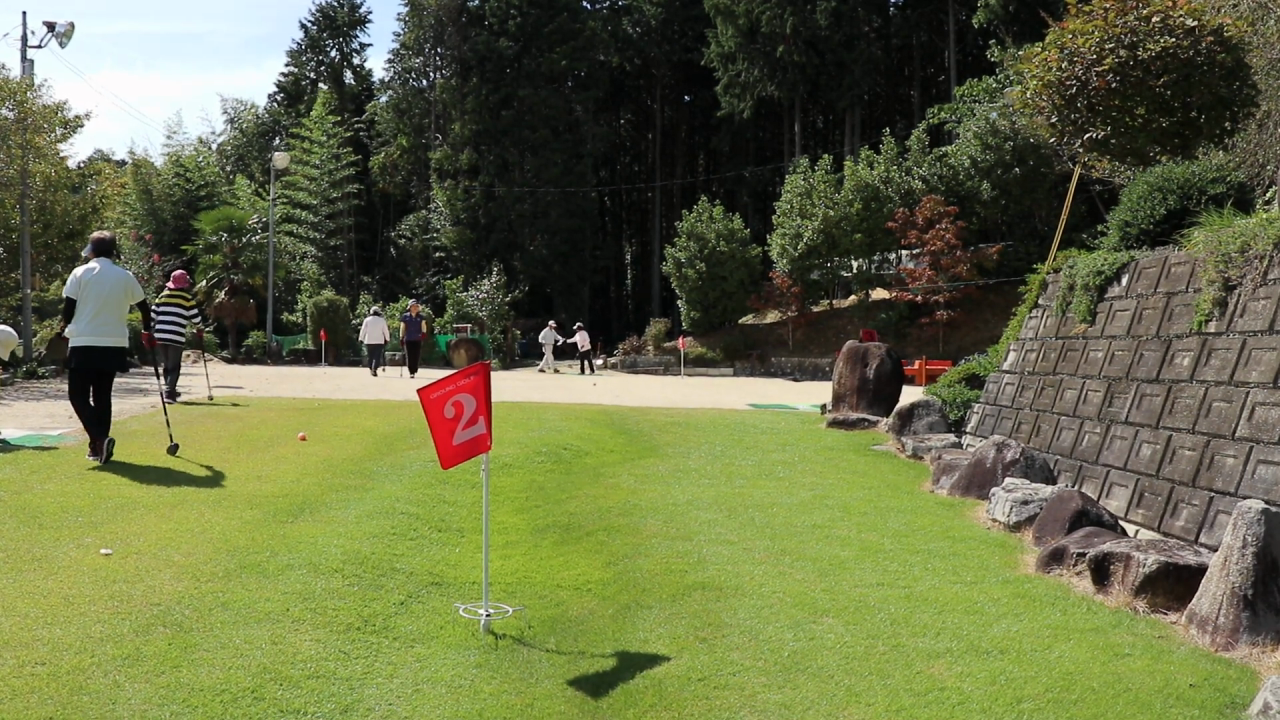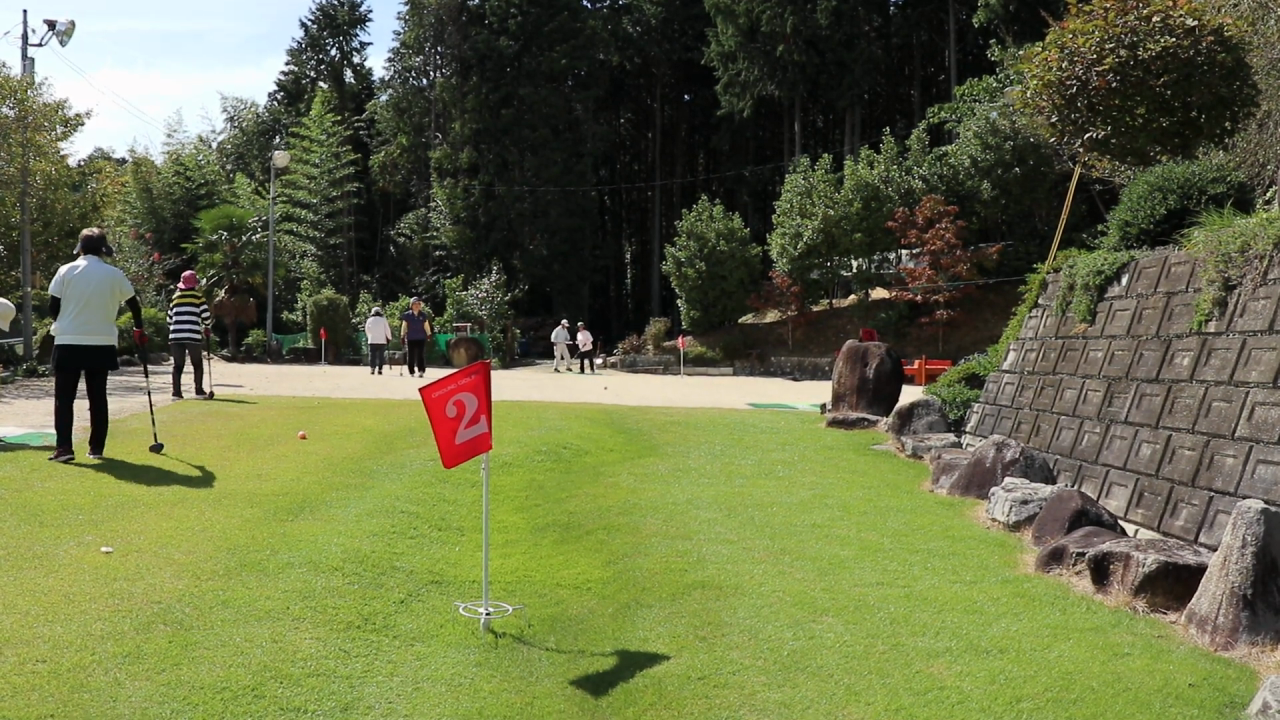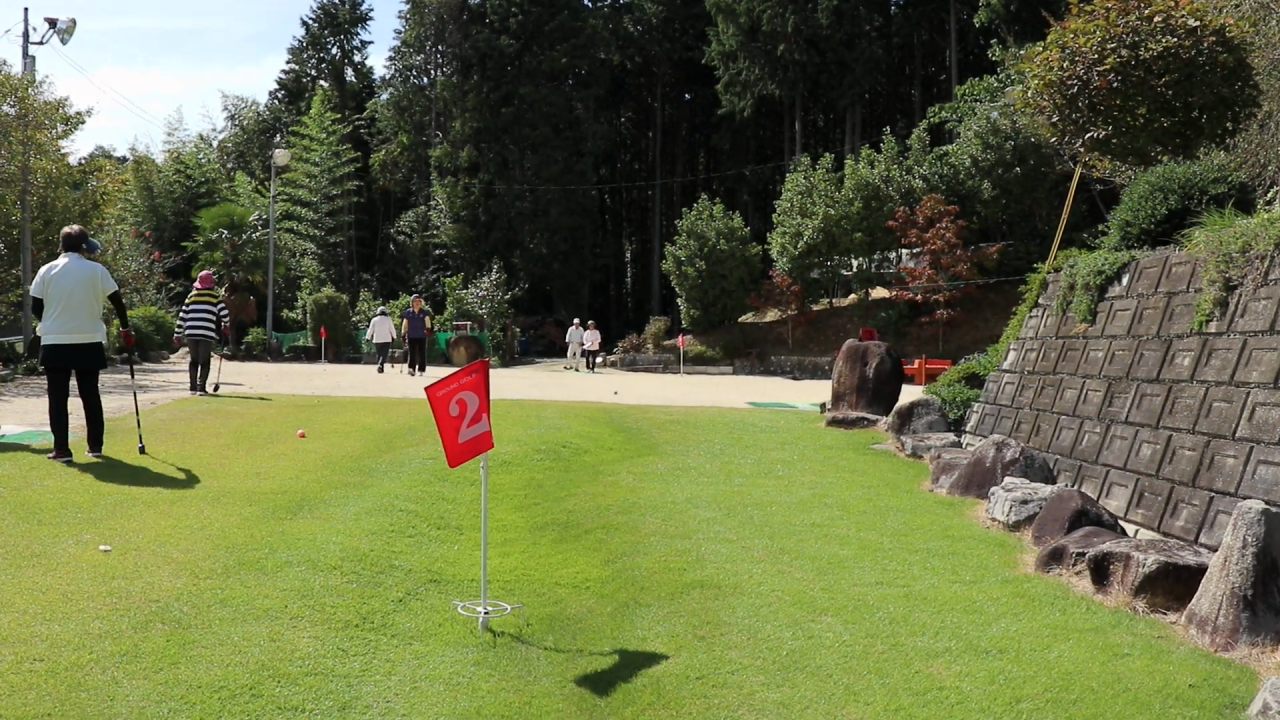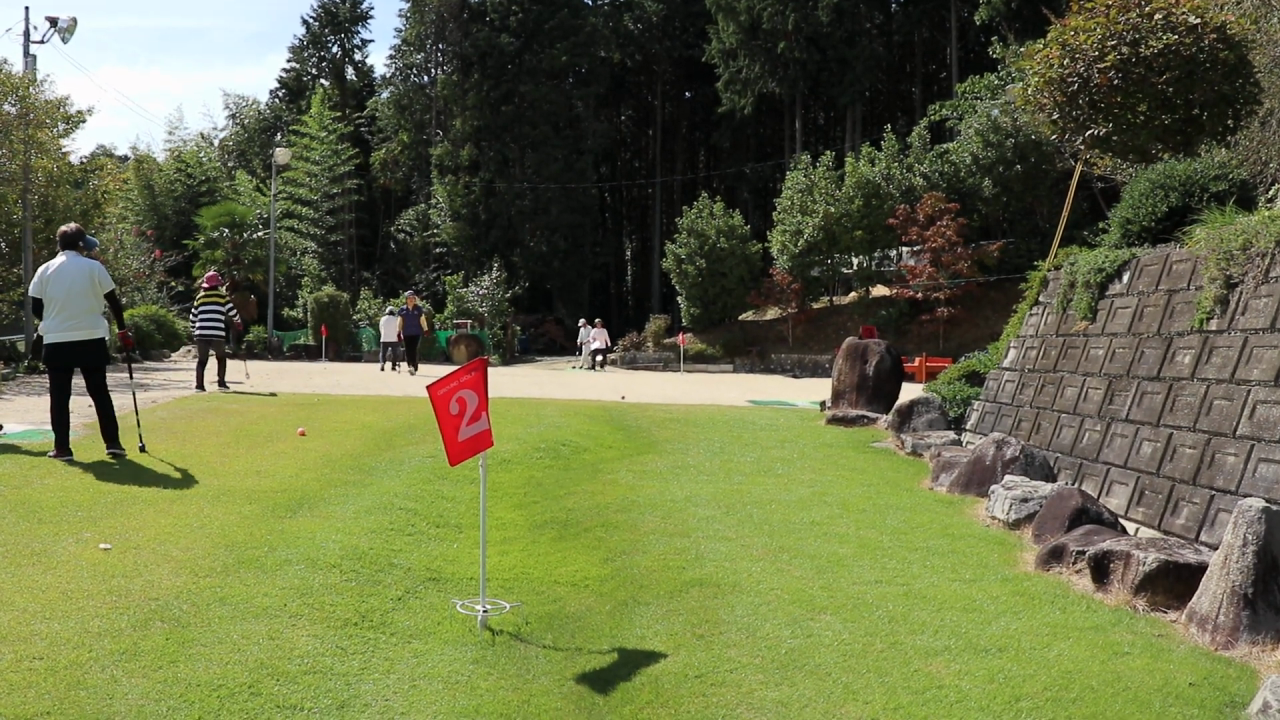
dt=0.5s
person 1, frame 1
left shoulder: (81, 272)
right shoulder: (125, 276)
left elbow: (68, 308)
right elbow: (144, 308)
left wrist: (66, 326)
right wrist: (147, 333)
left hip: (84, 344)
right hip: (113, 345)
left knee: (78, 396)
right knee: (103, 397)
left ankle: (101, 438)
right ankle: (98, 446)
person 1, frame 2
left shoulder: (66, 271)
right shoulder: (114, 274)
left elbow: (53, 307)
right elbow: (134, 305)
right wrist: (139, 330)
left hip: (69, 343)
right hip: (101, 344)
left knee: (64, 397)
right knee: (98, 397)
left ankle: (64, 447)
right ankle: (97, 447)
person 1, frame 3
left shoulder: (47, 270)
right shoulder: (96, 270)
left elbow: (36, 308)
right elbow: (117, 302)
right wrist: (125, 330)
left hip: (55, 342)
right hip: (89, 342)
left knee: (58, 397)
right knee: (91, 395)
left ankle: (62, 449)
right ankle: (95, 445)
person 1, frame 4
left shoulder: (45, 270)
right shoulder: (94, 267)
left elbow: (36, 308)
right elbow: (113, 301)
right wrist: (122, 330)
left hip: (56, 341)
right hip: (91, 339)
left knee: (59, 396)
right knee: (100, 392)
left ankle: (62, 448)
right ankle: (112, 442)
